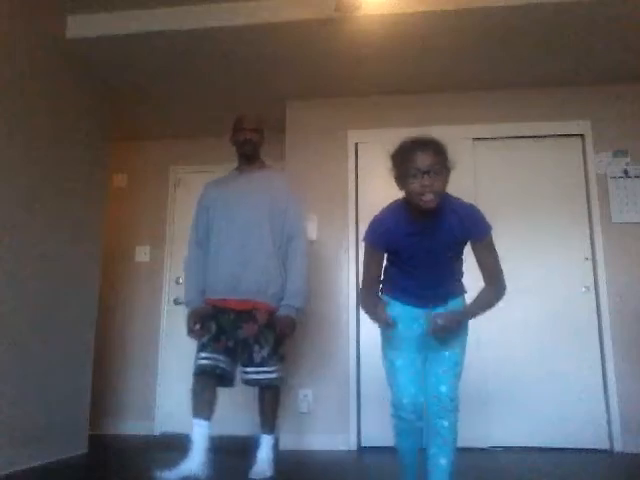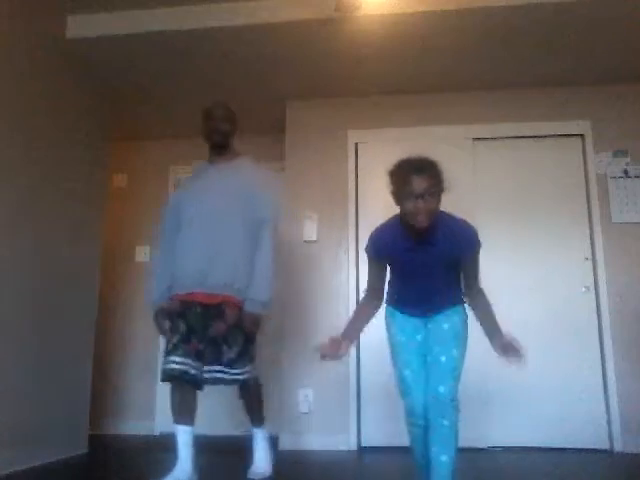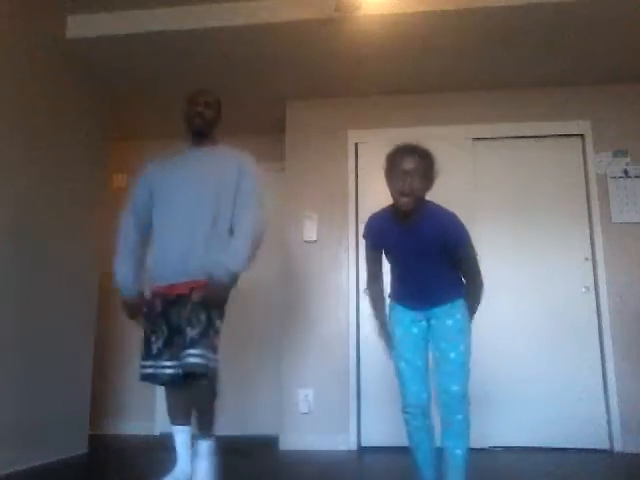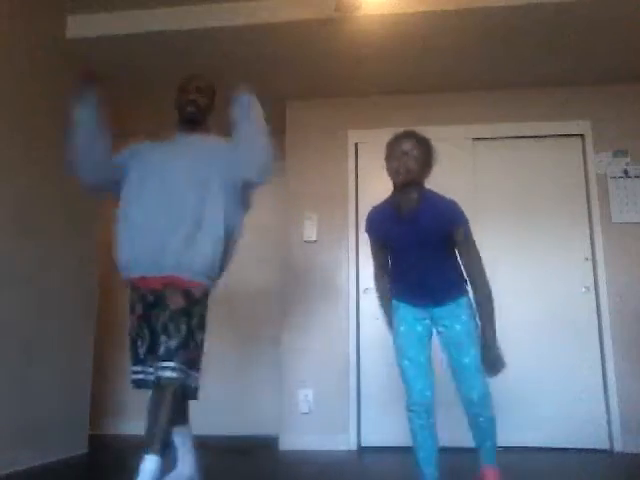
dt=0.3s
person 1, frame 1
left shoulder: (281, 187)
right shoulder: (213, 191)
left elbow: (296, 247)
right elbow: (198, 247)
left wrist: (291, 305)
right wrist: (194, 301)
left hip: (263, 300)
right hip: (217, 299)
left knee: (266, 376)
right knee: (206, 369)
person 1, frame 2
left shoulder: (255, 177)
right shoulder: (186, 185)
left elbow: (265, 240)
right elbow: (166, 241)
left wrist: (256, 301)
right wrist: (160, 298)
left hip: (232, 294)
right hip: (186, 293)
left knee: (240, 370)
right knee: (179, 370)
left ankle: (261, 444)
person 1, frame 3
left shoulder: (237, 163)
right shoulder: (157, 170)
left elbow: (251, 220)
right elbow: (132, 225)
left wrist: (227, 271)
right wrist: (128, 285)
left hip: (208, 280)
right hip: (164, 283)
left knee: (197, 359)
right knee: (168, 368)
person 1, frame 4
left shoulder: (226, 150)
right shoulder: (143, 152)
left elbow: (255, 169)
right elbow: (94, 172)
left wrist: (247, 107)
right wrist: (87, 108)
left hip: (186, 274)
right hip: (143, 271)
left knee: (172, 370)
right knee: (157, 369)
person 2, frame 1
left shoulder: (467, 217)
right shoulder: (384, 224)
left elbow: (496, 285)
right elbow: (368, 289)
left wrist: (460, 317)
right wrist: (376, 312)
left hip: (447, 308)
right hip: (400, 308)
left knee: (442, 401)
right knee: (407, 403)
person 2, frame 2
left shoulder: (460, 234)
right shoulder: (383, 238)
left elbow: (472, 288)
right elbow: (374, 295)
left wrist: (495, 334)
right wrist: (347, 338)
left hip: (446, 316)
right hip: (403, 318)
left knee: (443, 400)
right knee: (417, 408)
person 2, frame 3
left shoulder: (447, 224)
right shoulder: (377, 226)
left elbow: (474, 282)
right elbow: (374, 281)
left wrist: (465, 322)
right wrist: (383, 327)
left hip: (448, 308)
right hip: (404, 312)
left knee: (453, 394)
right knee: (414, 402)
person 2, frame 4
left shoulder: (446, 211)
right shoulder: (377, 218)
left elbow: (477, 277)
right elbow: (383, 276)
left wrist: (491, 342)
right wrist: (393, 322)
left hip: (453, 305)
right hip: (407, 310)
left knee: (475, 394)
right knee: (418, 401)
